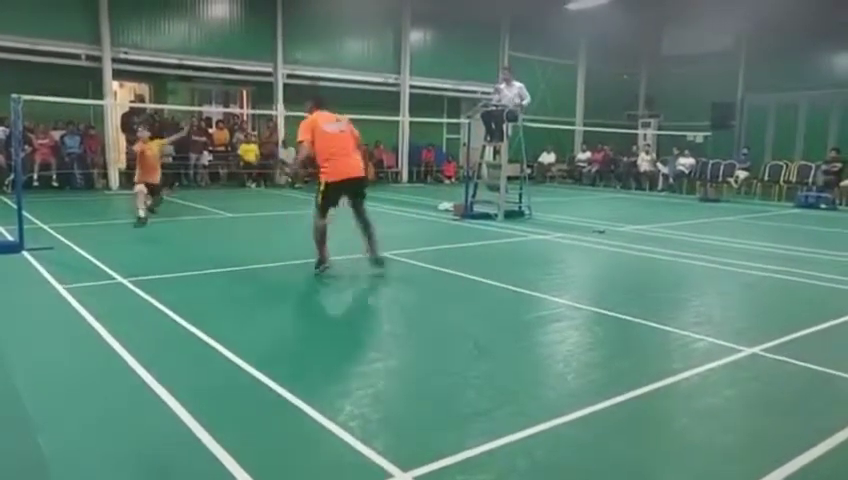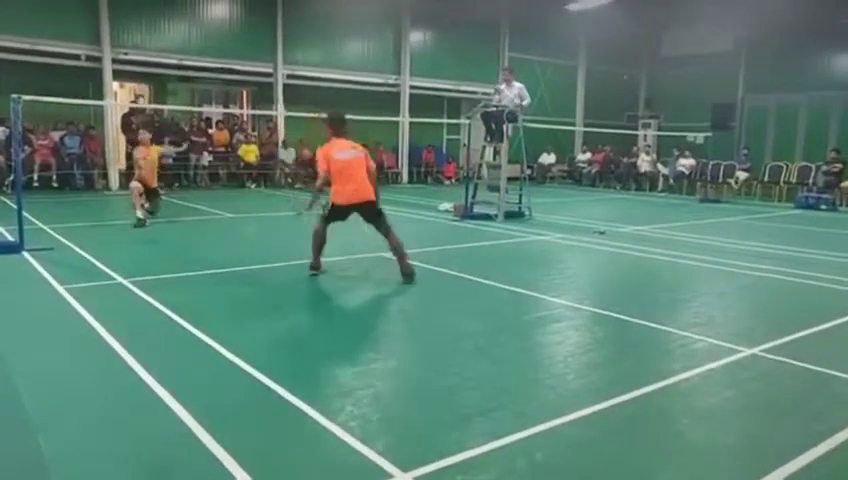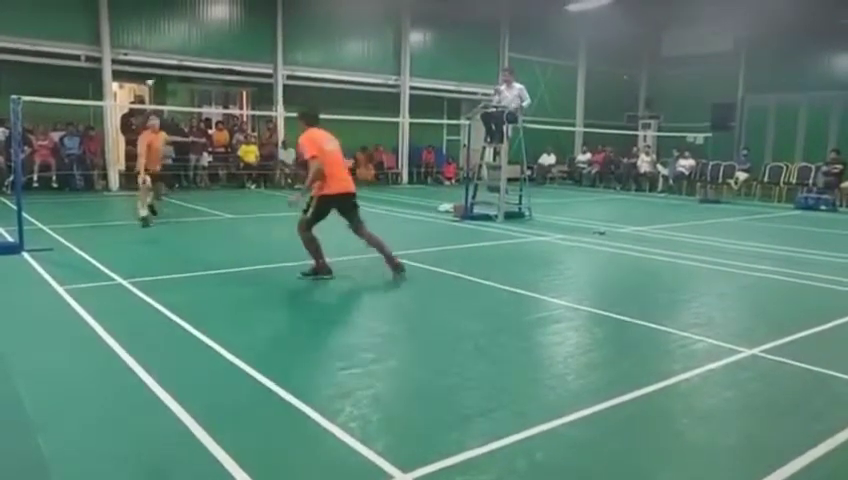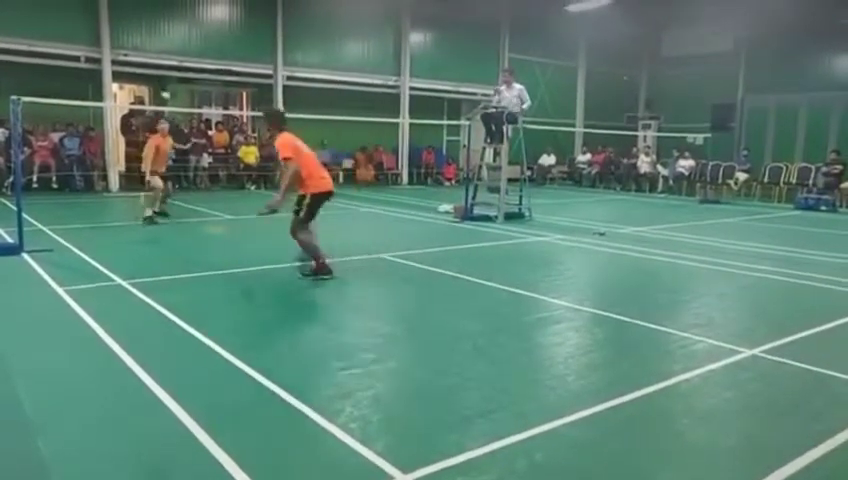
dt=0.2s
person 1, frame 1
left shoulder: (308, 123)
right shoulder: (343, 120)
left elbow: (306, 153)
right elbow: (358, 146)
right wrist: (362, 170)
left hip: (331, 176)
right hip: (356, 174)
left knee: (320, 216)
right knee: (360, 213)
left ankle: (322, 259)
right ankle: (374, 254)
person 1, frame 2
left shoulder: (324, 150)
right shoulder: (359, 149)
left elbow: (322, 179)
right elbow: (373, 175)
left wrist: (313, 200)
right wrist: (376, 200)
left hip: (341, 199)
right hip: (366, 196)
left knee: (322, 224)
right knee: (388, 232)
left ankle: (315, 263)
right ankle: (405, 268)
person 1, frame 3
left shoulder: (306, 138)
right shoulder: (329, 136)
left elbow: (316, 168)
left wrist: (302, 194)
left hip: (329, 192)
right hip: (347, 188)
left knee: (303, 227)
right knee: (359, 229)
left ankle: (321, 267)
right ankle: (392, 261)
person 1, frame 4
left shoulder: (282, 141)
right shoulder: (291, 139)
left elbow: (294, 168)
right elbow: (296, 168)
left wrist: (280, 196)
right wrist: (277, 203)
left hip: (317, 187)
right hip: (324, 185)
left knee: (297, 230)
right knee: (302, 224)
left ankle: (322, 267)
right ankle: (310, 251)
